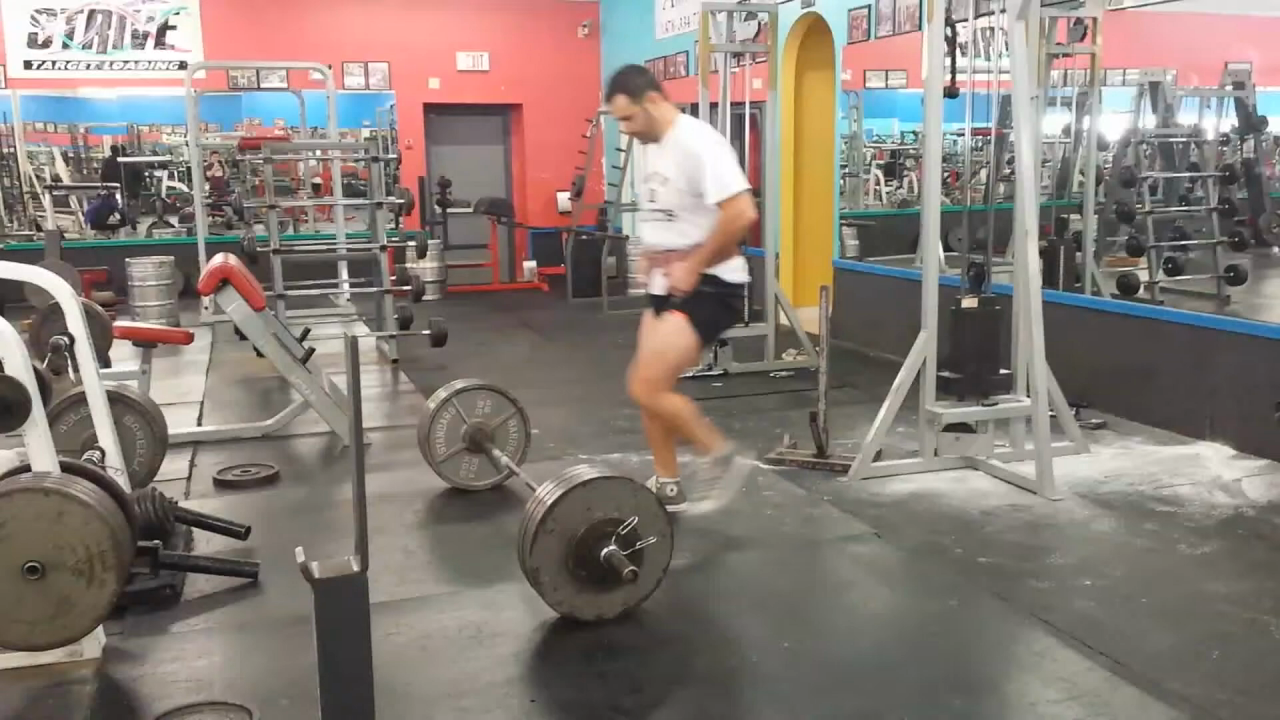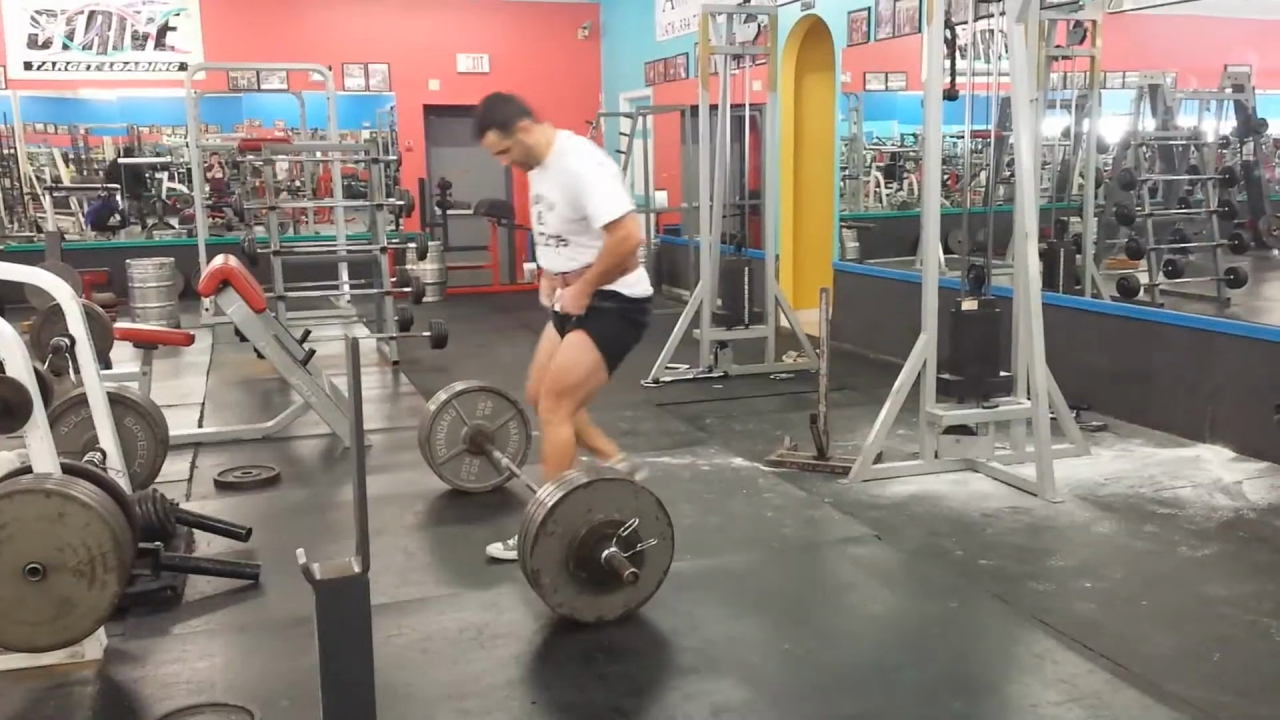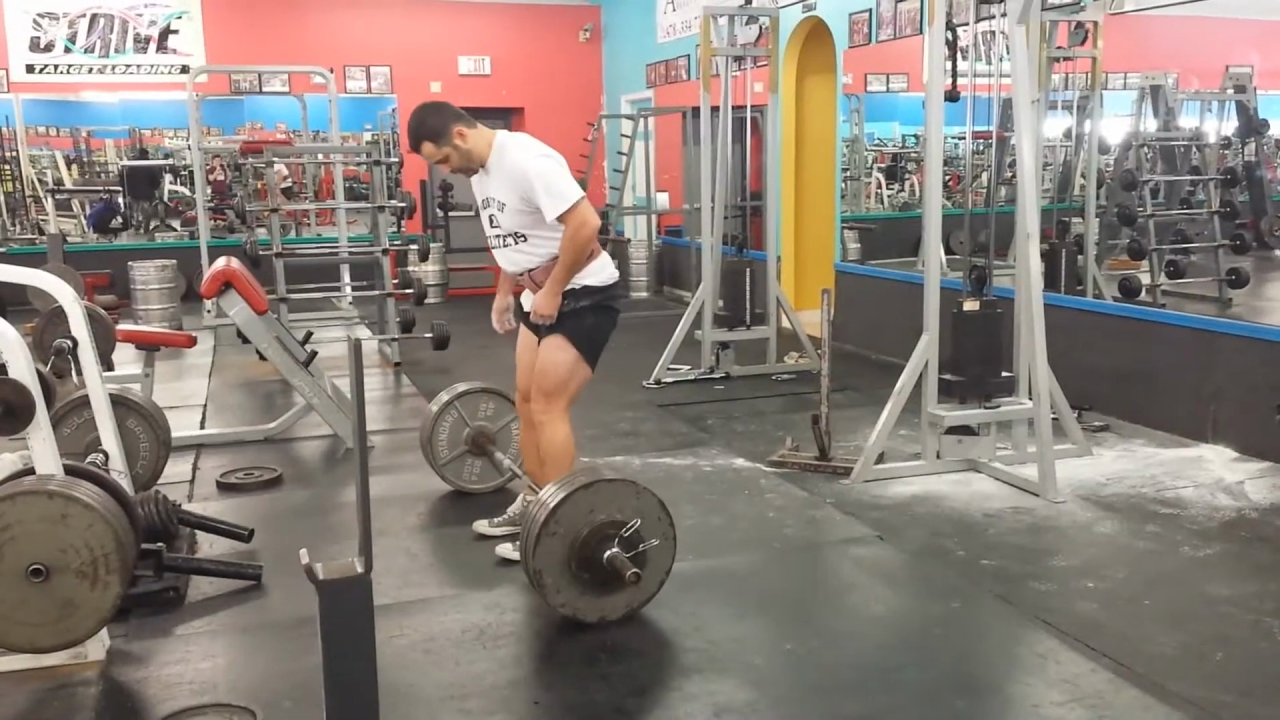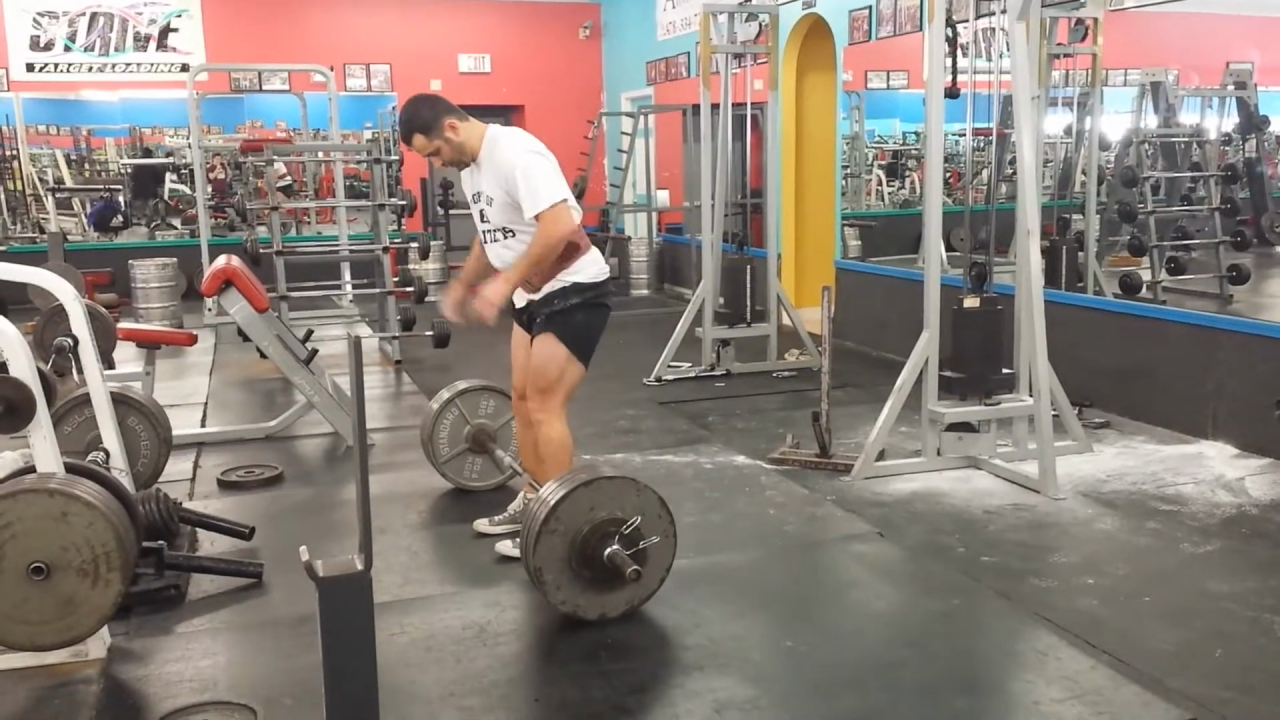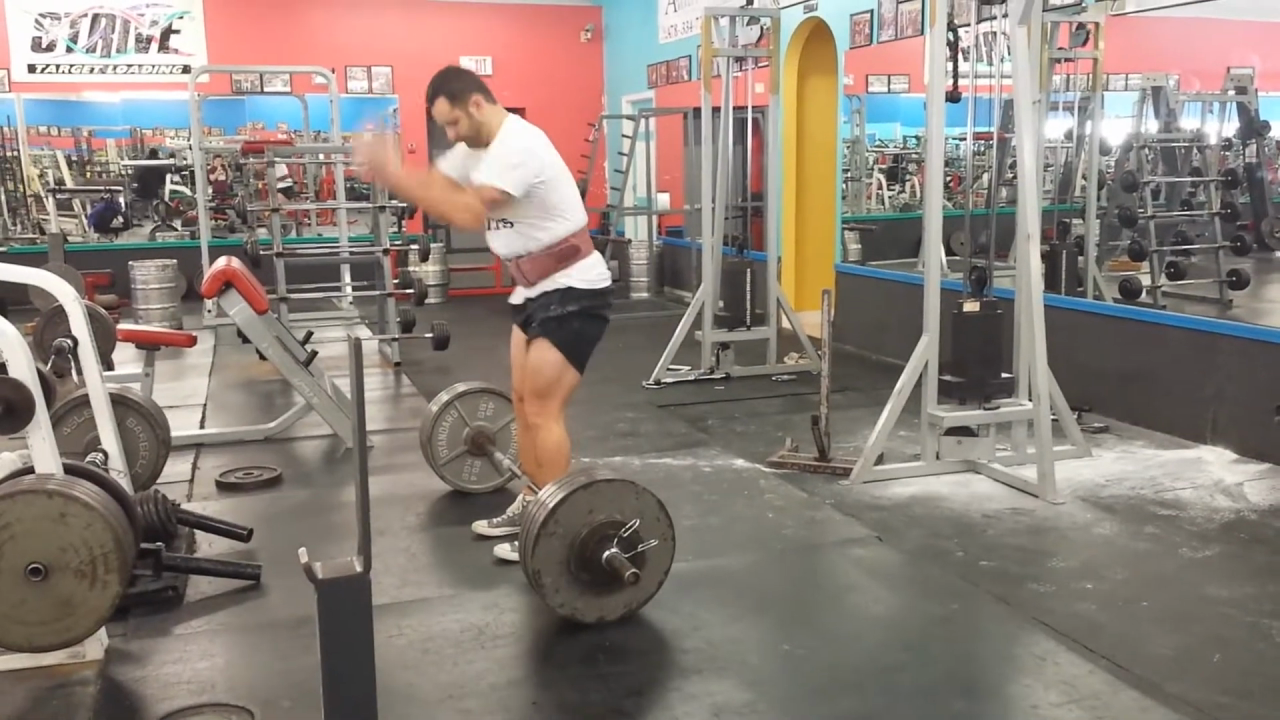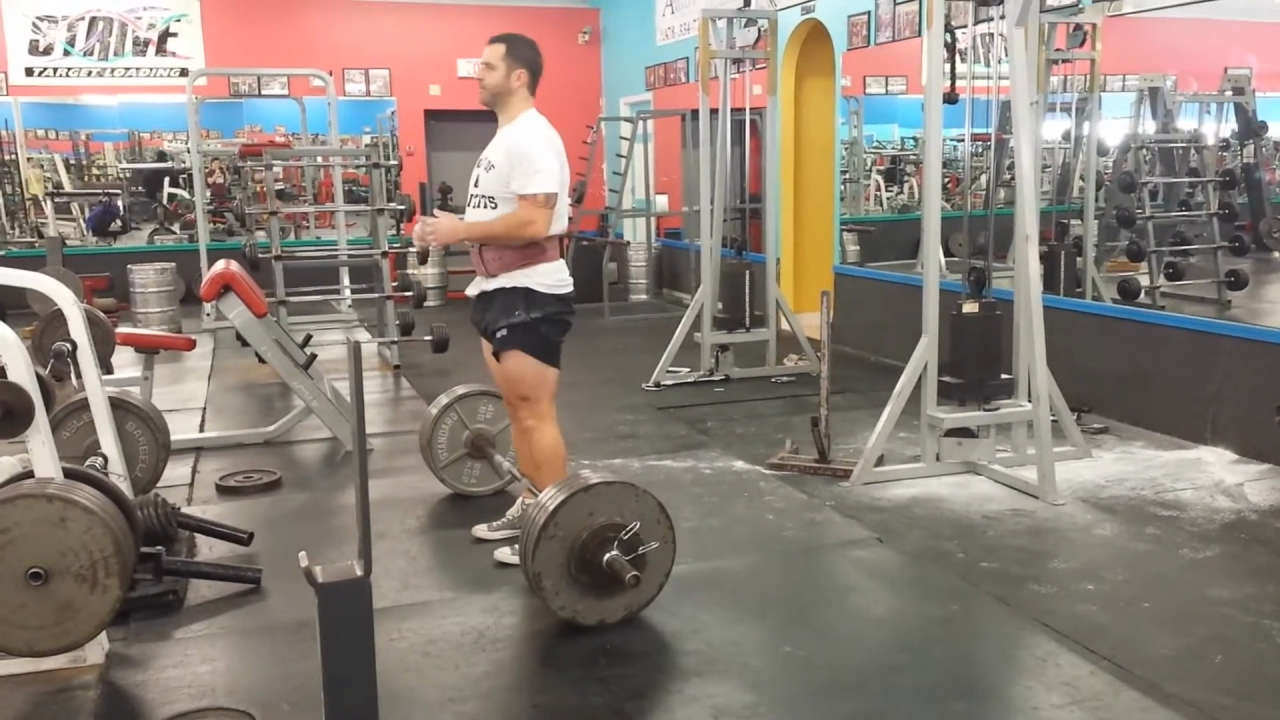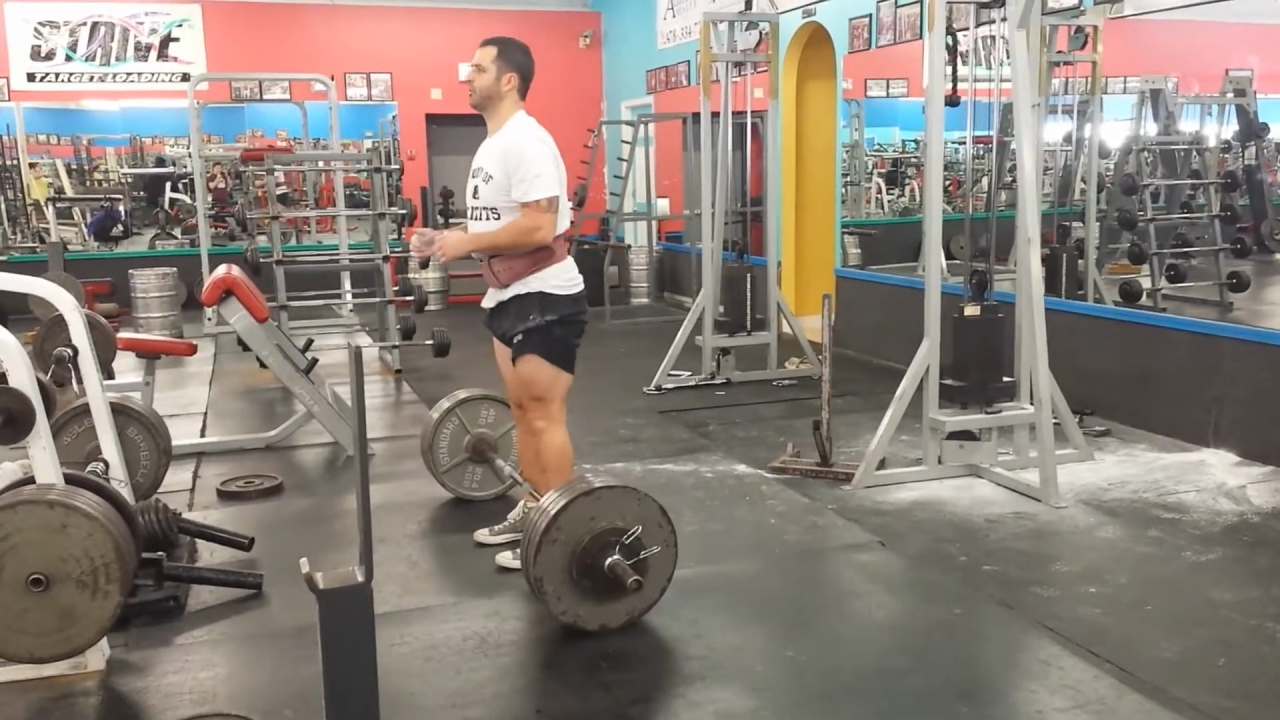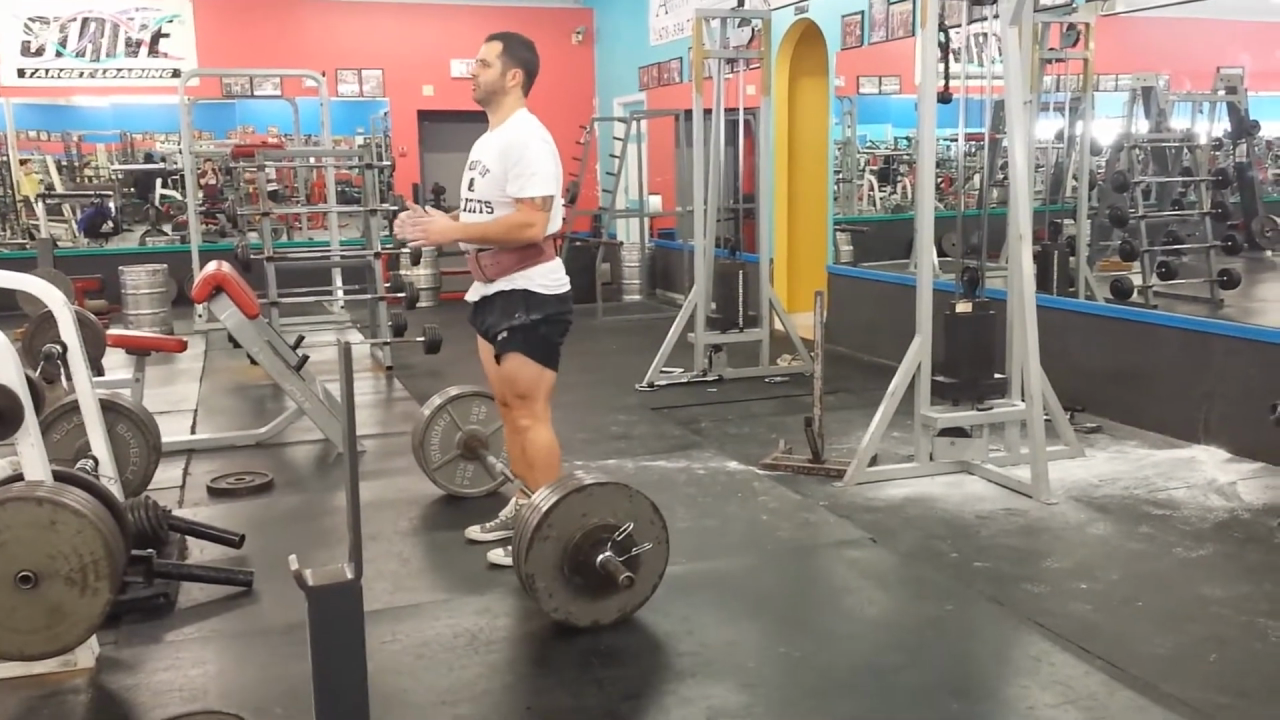
dt=0.5s
person 1, frame 1
left shoulder: (699, 143)
right shoulder: (650, 148)
left elbow: (741, 213)
left wrist: (694, 266)
right wrist: (649, 254)
left hip: (709, 287)
right hip: (668, 284)
left knee: (645, 386)
right knee: (655, 387)
left ankle: (723, 456)
right ankle: (667, 485)
person 1, frame 2
left shoulder: (581, 165)
right shoulder: (540, 166)
left elbow: (628, 236)
left wrist: (582, 289)
right wrist: (549, 275)
left hip: (613, 302)
right hip: (577, 300)
left knee: (554, 404)
right knee: (539, 395)
right ankle: (619, 465)
person 1, frame 3
left shoulder: (527, 160)
right shoulder: (481, 171)
left elbow: (585, 223)
left wrist: (554, 292)
right wrist: (505, 292)
left hip: (583, 292)
right hip: (542, 295)
left knee: (547, 407)
right knee: (526, 401)
right ankle: (534, 503)
person 1, frame 4
left shoulder: (514, 154)
right shoulder: (471, 164)
left elbow: (559, 226)
left wrist: (503, 284)
right wrist: (463, 285)
left hip: (573, 289)
right hip: (534, 292)
left knee: (544, 405)
right knee: (523, 399)
right ankle: (534, 501)
person 1, frame 5
left shoulder: (516, 146)
right shoulder: (478, 150)
left elbow: (466, 213)
right elbow: (433, 185)
left wrist: (395, 171)
right wrist: (385, 160)
left hip: (572, 291)
right hip: (538, 292)
left knee: (541, 412)
right knee: (525, 405)
right ankle: (530, 506)
person 1, frame 6
left shoulder: (532, 137)
right shoulder: (507, 137)
left elbow: (533, 222)
left wrist: (460, 232)
right wrist: (453, 225)
left hip: (530, 294)
right hip: (500, 291)
left knee: (535, 415)
right knee: (518, 410)
right ankle: (531, 507)
person 1, frame 7
left shoulder: (525, 142)
right shoulder: (491, 145)
left elbow: (538, 228)
left wrist: (464, 243)
right wrist: (445, 235)
left hip: (544, 297)
right hip: (508, 297)
left knee: (544, 417)
right knee: (523, 412)
right ankle: (533, 511)
person 1, frame 8
left shoulder: (526, 139)
right shoulder: (489, 140)
left elbow: (530, 224)
left wrist: (453, 231)
right wrist: (439, 219)
left hip: (529, 296)
right hip: (494, 293)
left knee: (529, 415)
right knee: (510, 410)
right ankle: (524, 508)
